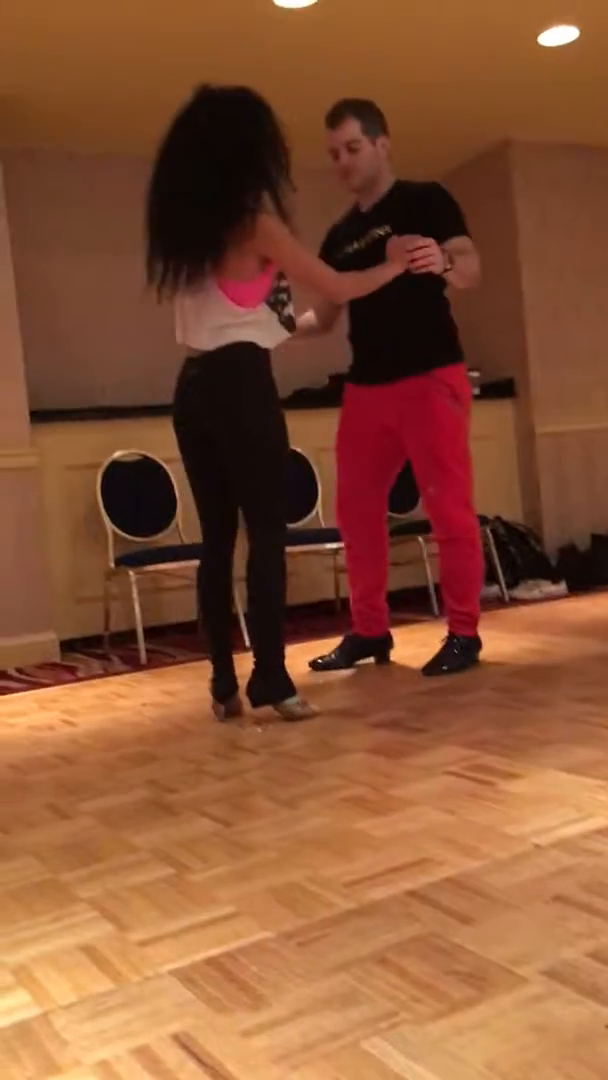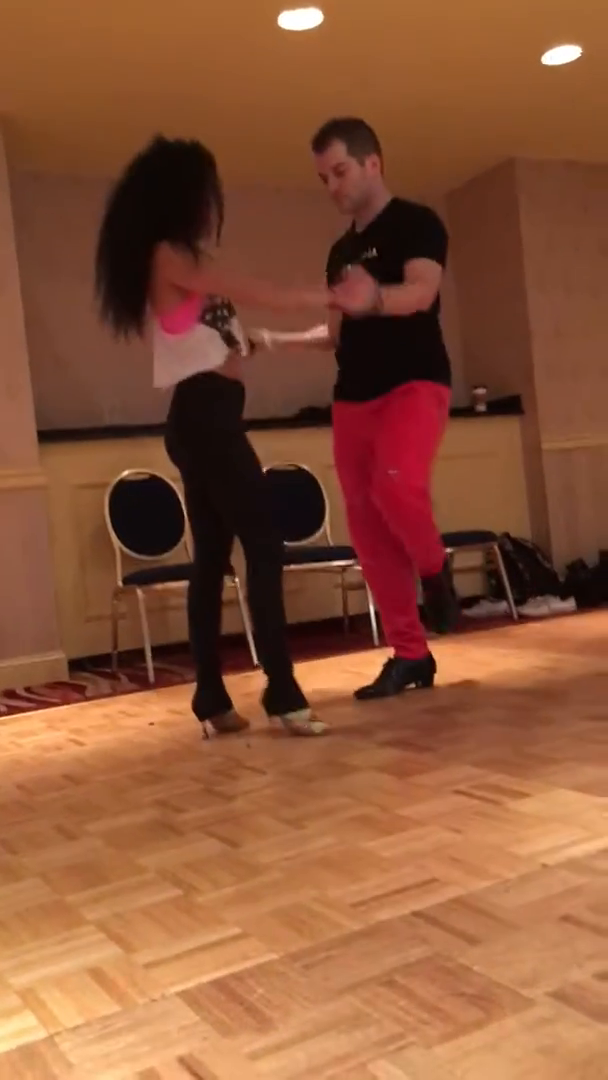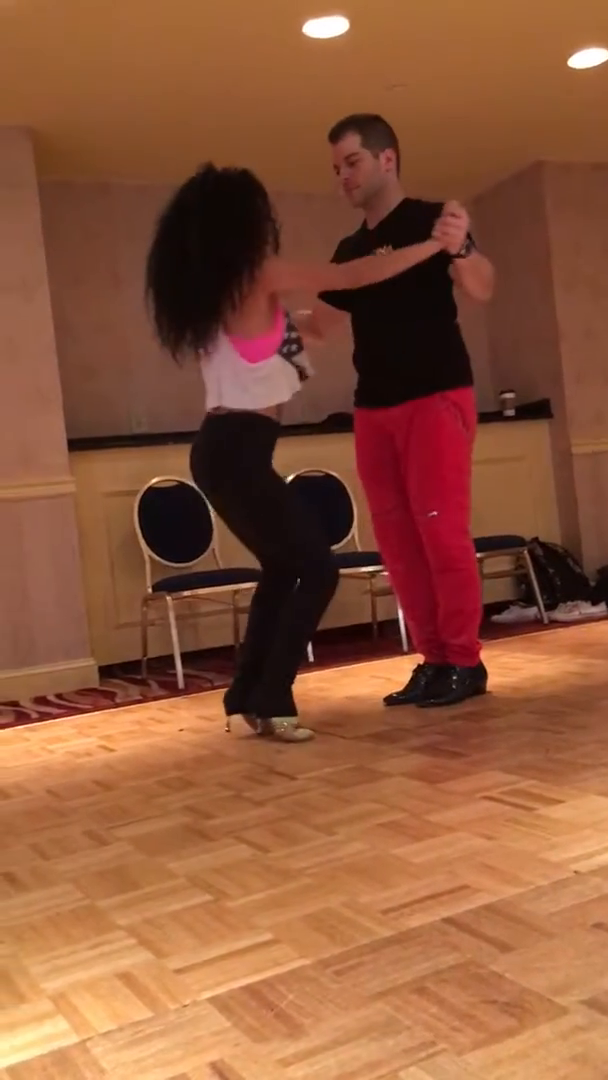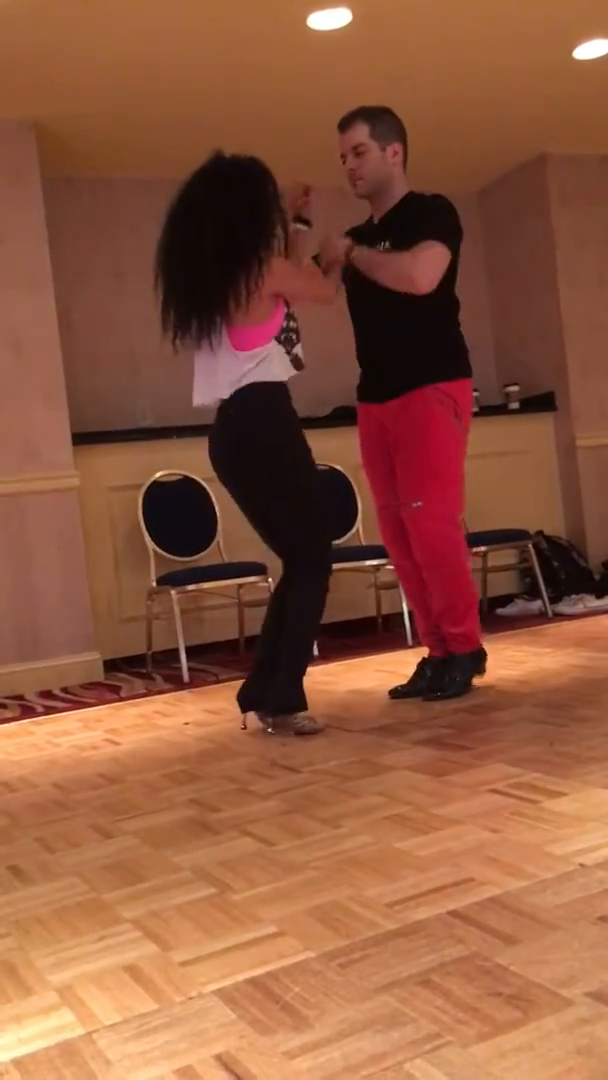
dt=1s
person 1, frame 1
left shoulder: (187, 223)
right shoulder: (254, 220)
right elbow: (337, 288)
right wrist: (394, 266)
left hip: (191, 386)
right hip: (238, 382)
left knee: (216, 536)
right knee: (266, 530)
left ankle: (224, 682)
right ankle: (270, 680)
person 1, frame 2
left shoulder: (170, 260)
right shoulder: (170, 255)
right elbow: (256, 294)
right wrist: (333, 295)
left hip: (196, 415)
right hip: (208, 413)
left knee: (211, 557)
right knee: (264, 547)
left ankle: (211, 700)
right ankle: (283, 692)
person 1, frame 3
left shoulder: (203, 288)
right shoulder: (259, 275)
right elbow: (357, 277)
right wrist: (435, 244)
left hip: (216, 447)
right hip: (240, 449)
left knee: (282, 567)
right knee: (318, 569)
left ankle: (249, 692)
right ankle: (270, 699)
person 1, frame 4
left shoulder: (201, 277)
right shoulder: (265, 267)
right elbow: (326, 289)
left wrist: (296, 232)
left hip: (226, 432)
right hip: (265, 420)
left knee: (298, 559)
right knee: (313, 560)
left ankle: (263, 690)
right ankle: (284, 696)
person 2, frame 1
left shoulder: (426, 201)
right shoulder: (339, 236)
left elbow: (470, 268)
right elbow: (324, 315)
left wrist: (443, 262)
left hip: (430, 377)
right hip: (365, 386)
left knee: (448, 505)
right knee: (357, 509)
left ankle: (464, 633)
right ankle: (368, 631)
person 2, frame 2
left shoulder: (416, 223)
right shoulder: (340, 250)
left elbow: (422, 293)
left wrist: (375, 299)
right wrist: (275, 340)
left hip: (414, 385)
right hip: (352, 399)
left knee: (396, 486)
right knee: (368, 530)
left ankle: (434, 571)
right ankle: (409, 653)
person 2, frame 3
left shoulder: (429, 220)
right shoulder: (349, 251)
left elbow: (483, 289)
right elbow: (318, 322)
left wrist: (461, 249)
left hip: (436, 398)
right hip: (373, 408)
left knee: (442, 529)
right knee: (396, 537)
left ankle: (465, 661)
right ankle: (434, 659)
person 2, frame 4
left shoulder: (431, 212)
right shoulder: (353, 243)
left elbow: (421, 276)
left wrist: (350, 253)
left hip: (434, 388)
right hip: (375, 399)
left knee: (430, 520)
right knee: (399, 532)
left ankle: (465, 647)
right ankle: (439, 652)
